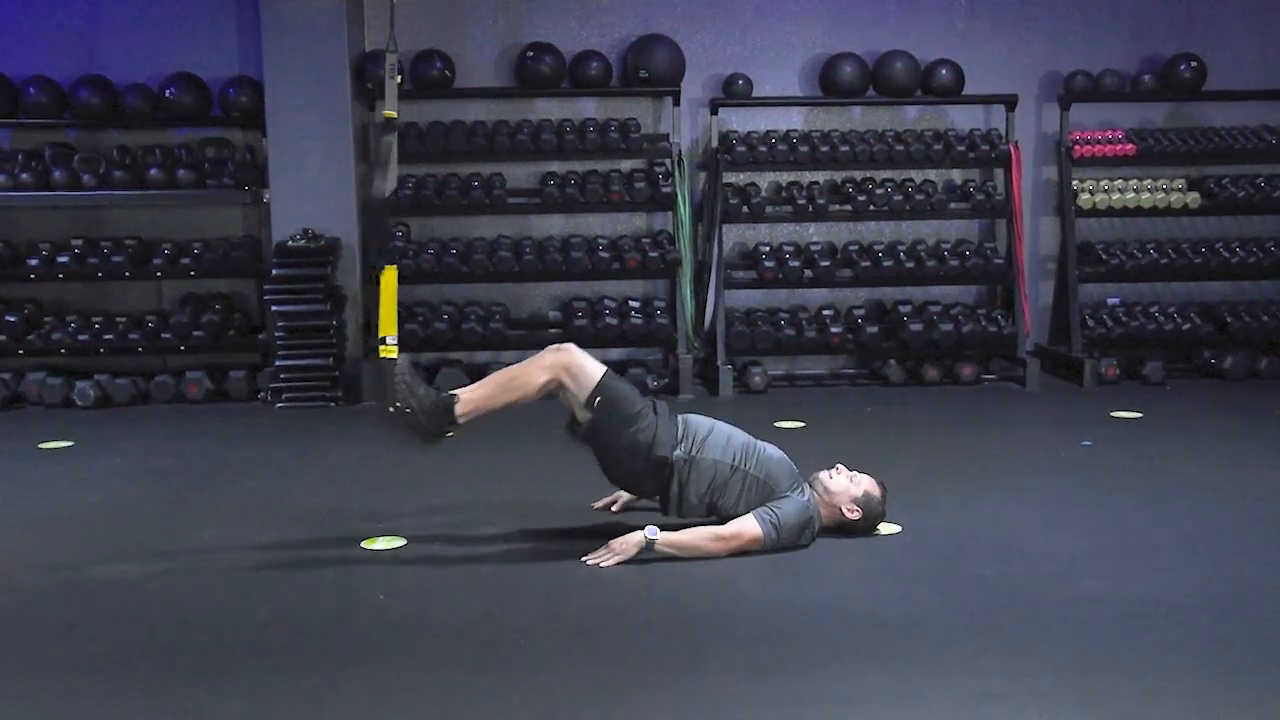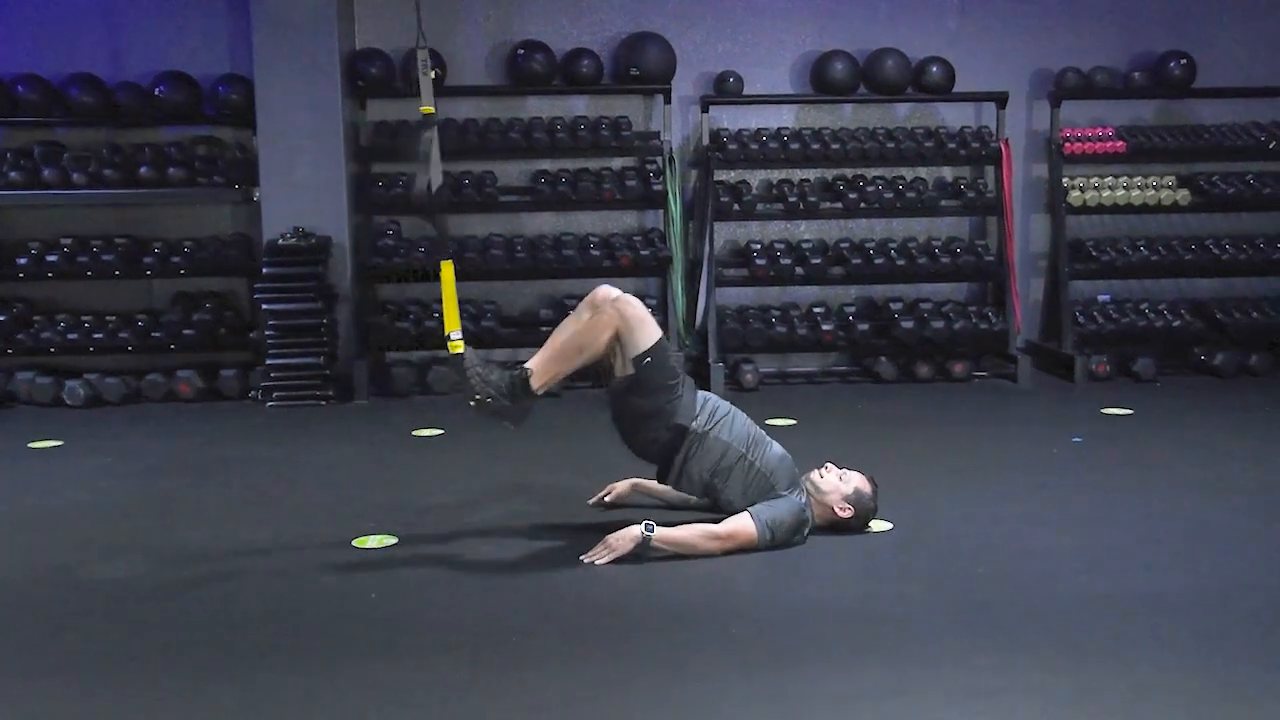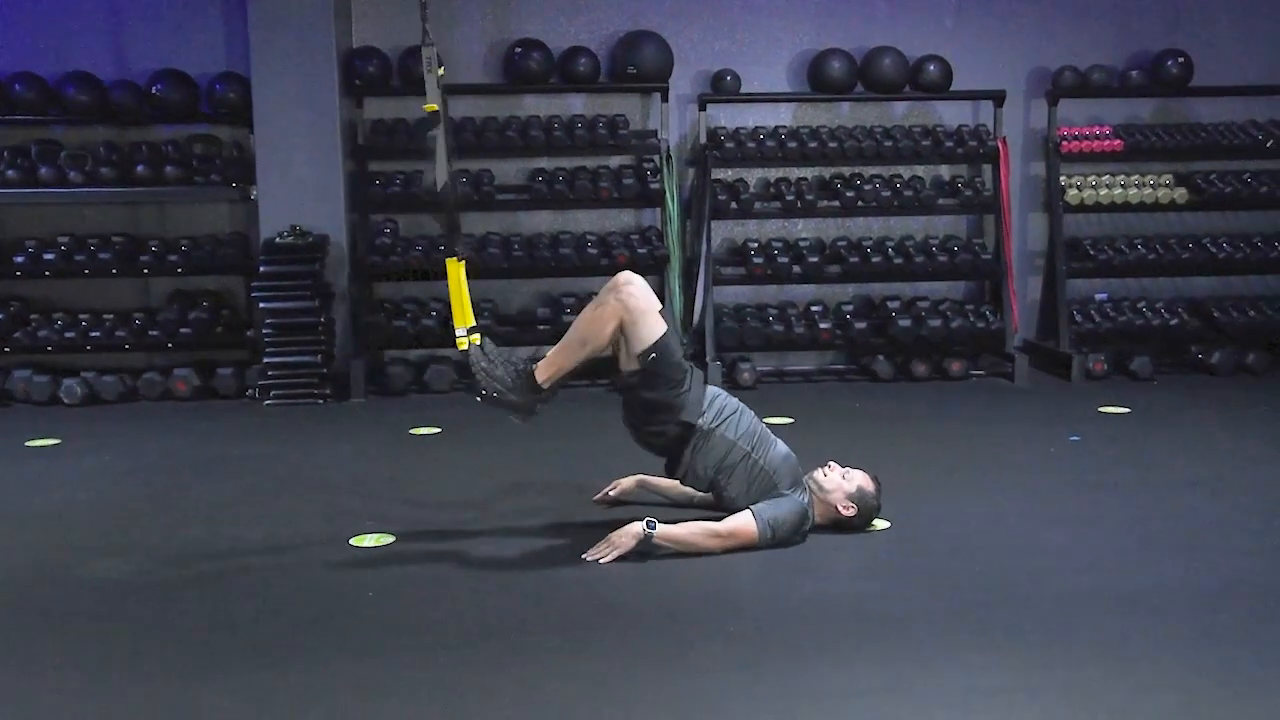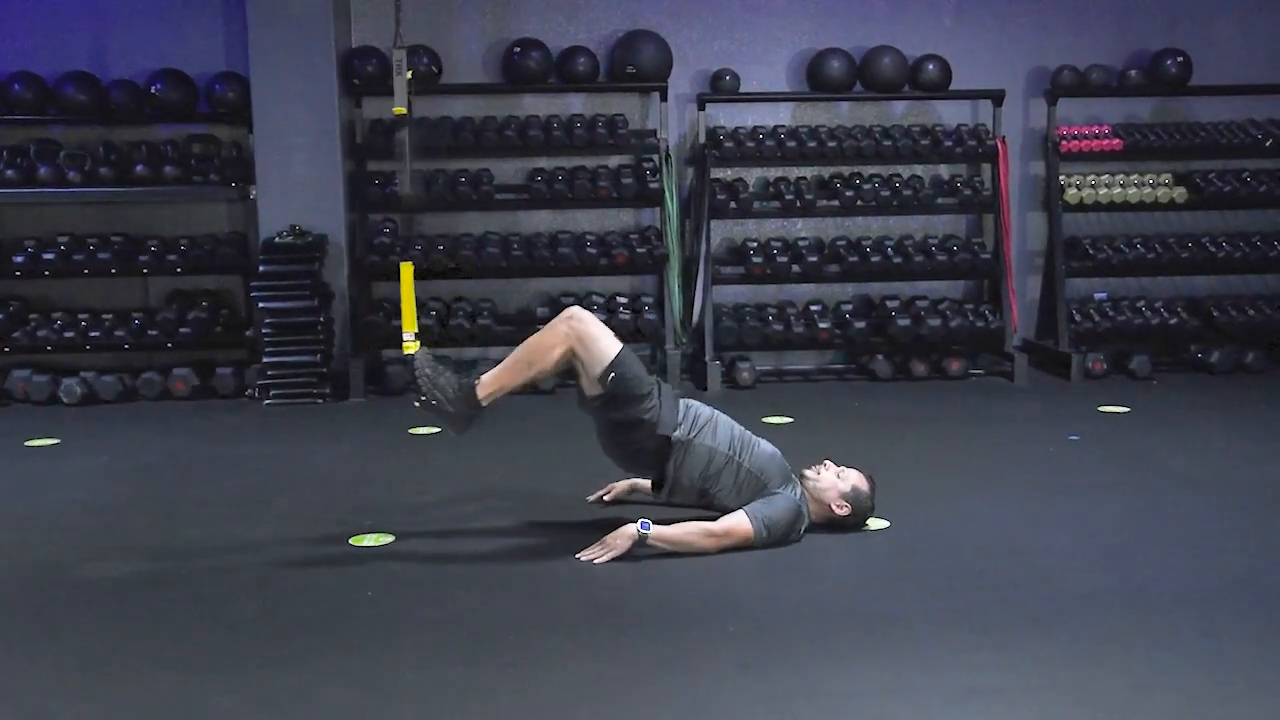
dt=0.3s
person 1, frame 1
left shoulder: (801, 517)
right shoulder: (797, 489)
left elbow: (727, 538)
left wrist: (647, 538)
left hip: (663, 455)
right hip: (672, 438)
left knee: (564, 359)
right knee: (560, 359)
left ankle: (443, 411)
right ankle: (446, 407)
person 1, frame 2
left shoulder: (792, 517)
right shoulder: (791, 494)
left elbow: (721, 537)
left wrist: (643, 534)
left hip: (673, 428)
right hip: (684, 423)
left knee: (621, 307)
right knee: (605, 298)
left ankle: (521, 388)
right ankle: (521, 379)
person 1, frame 3
left shoulder: (794, 516)
right shoulder: (794, 494)
left elbow: (723, 535)
left wrist: (646, 531)
left hip: (679, 420)
right hip: (693, 413)
left knee: (626, 297)
right knee: (627, 285)
left ankle: (531, 383)
right ankle: (533, 375)
person 1, frame 4
left shoulder: (788, 513)
right shoulder: (787, 486)
left elbow: (718, 534)
left wrist: (642, 531)
right wrist: (639, 485)
left hip: (659, 436)
right hip: (672, 428)
left knee: (575, 323)
right knee: (576, 326)
left ankle: (468, 398)
right ankle: (471, 392)
